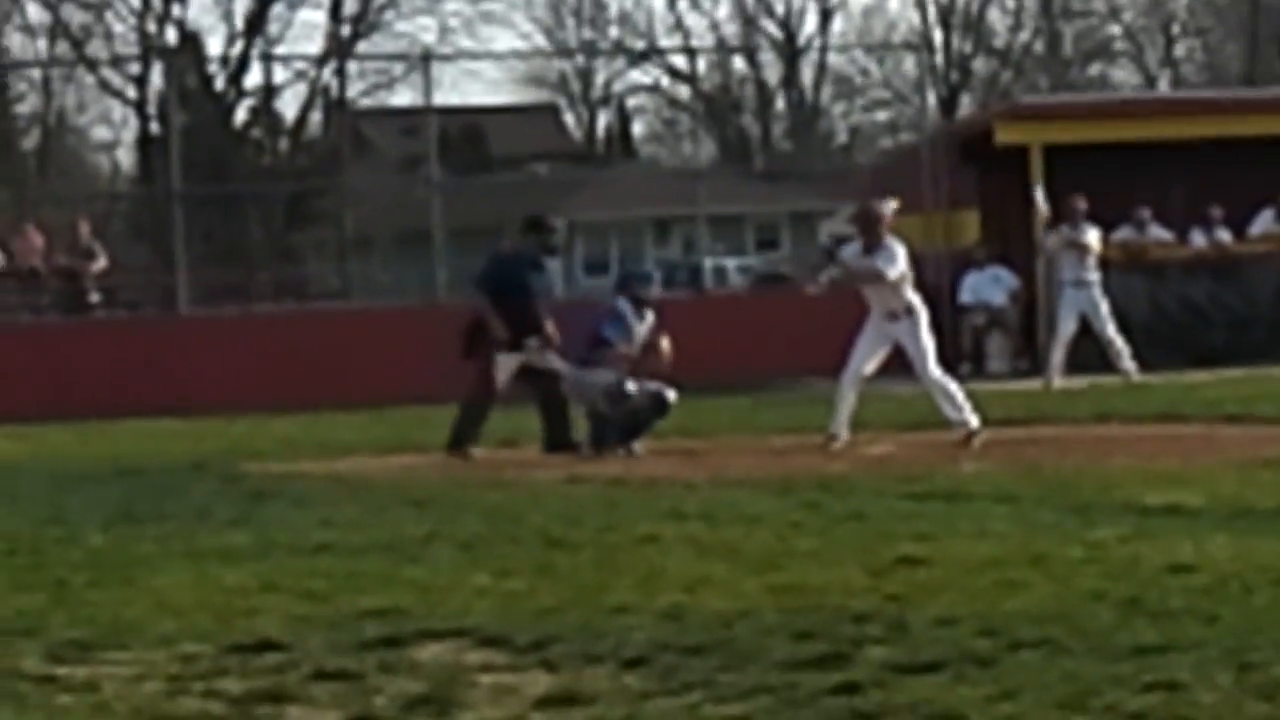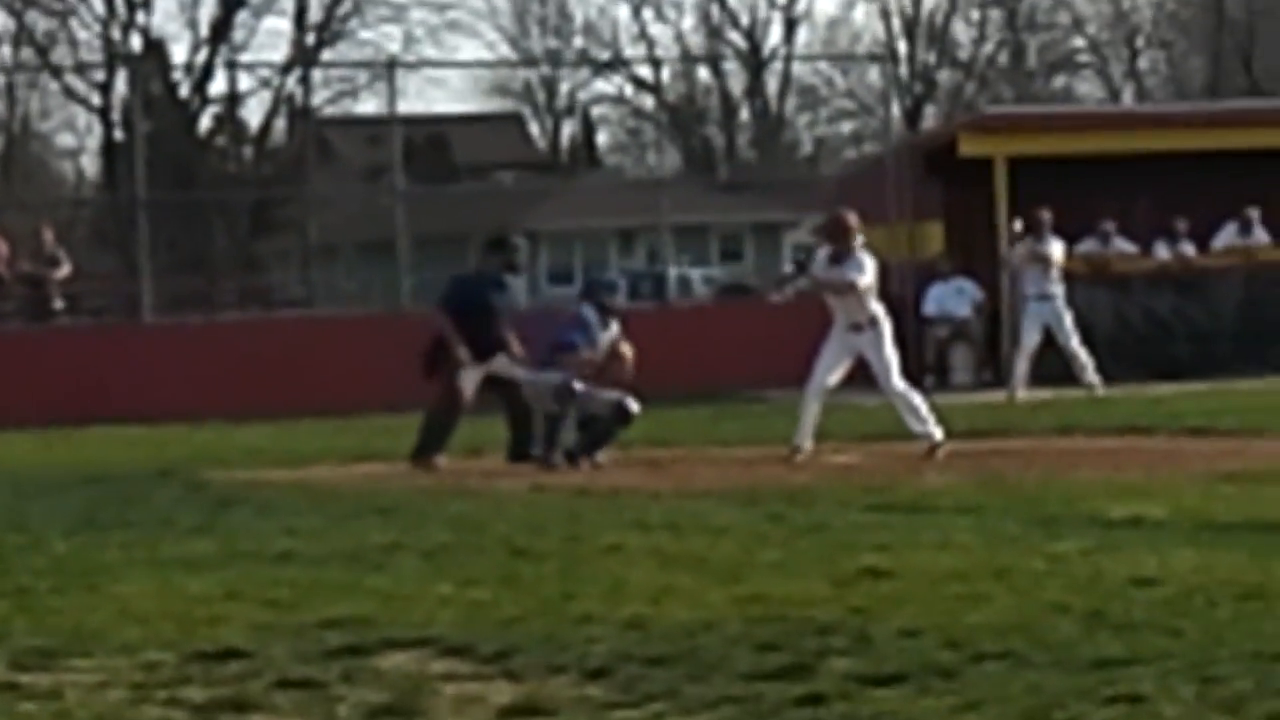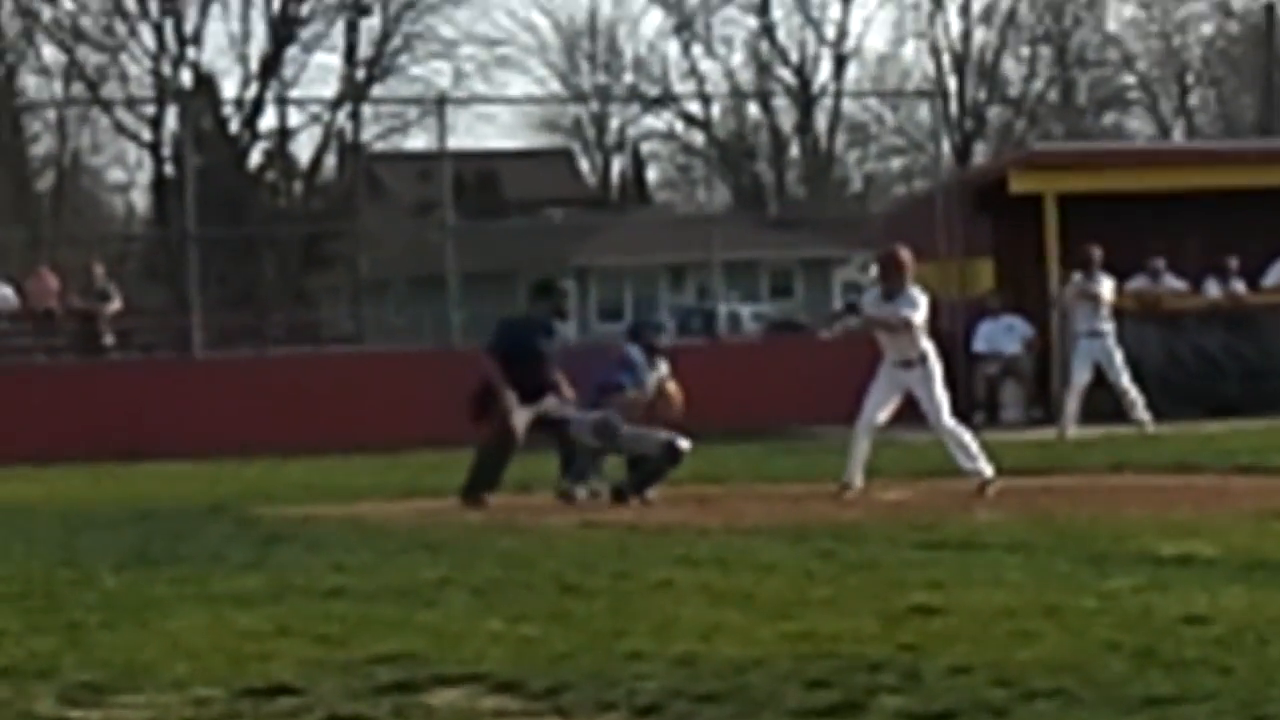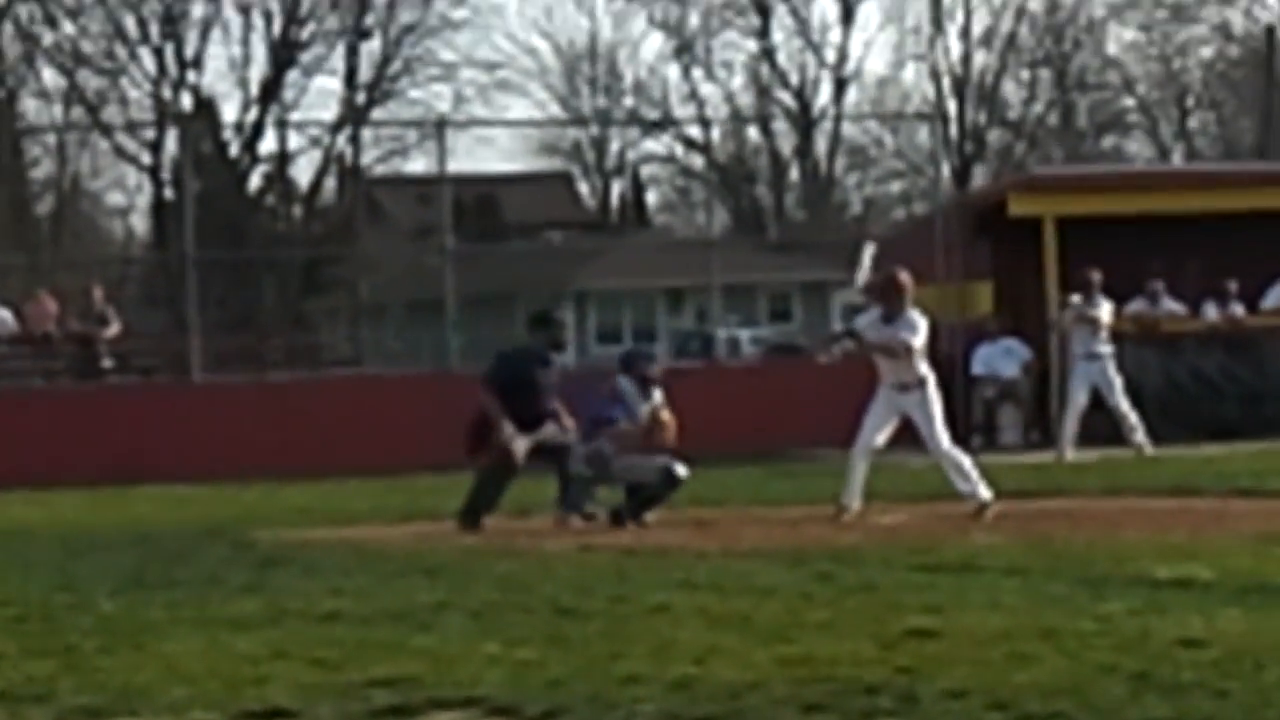
dt=0.1s
person 1, frame 1
left shoulder: (895, 251)
right shoulder: (855, 248)
left elbow: (872, 278)
right elbow: (829, 271)
left wrist: (841, 264)
left hip: (909, 318)
right hip: (880, 319)
left knee: (929, 373)
right knee: (852, 373)
left ankle: (970, 424)
right ankle: (838, 430)
person 1, frame 2
left shoulder: (863, 261)
right shoulder: (822, 258)
left elbow: (844, 289)
right elbow: (794, 283)
left wrist: (810, 277)
left hip: (873, 329)
right hip: (843, 330)
left knee: (893, 385)
right knee: (816, 385)
left ankle: (934, 436)
right ankle: (802, 442)
person 1, frame 3
left shoulder: (916, 298)
right shoulder: (874, 295)
left elbow: (900, 327)
left wrist: (865, 316)
left hip: (922, 366)
right hip: (892, 367)
left knee: (943, 422)
right knee: (866, 422)
left ankle: (984, 473)
right ankle: (852, 479)
person 1, frame 4
left shoulder: (915, 322)
right shoulder: (872, 317)
left elbow: (900, 352)
right elbow: (848, 335)
left wrist: (863, 342)
left hip: (919, 390)
right hip: (890, 391)
left knee: (940, 446)
right knee: (863, 445)
left ankle: (982, 496)
right ankle: (850, 502)
person 2, frame 1
left shoulder: (540, 267)
right shoulder: (506, 263)
right elbow: (480, 294)
left wrist: (546, 325)
right wrist: (496, 325)
left hip: (529, 340)
right hip: (499, 340)
left knee: (555, 381)
right knee: (490, 383)
left ankle: (558, 439)
right ankle: (460, 442)
person 2, frame 2
left shoulder: (502, 286)
right shoulder: (466, 283)
right elbow: (442, 314)
left wrist: (511, 343)
right wrist: (457, 346)
left hip: (493, 355)
right hip: (466, 355)
left knee: (520, 391)
right knee: (456, 394)
left ankle: (522, 449)
right ankle: (425, 452)
person 2, frame 3
left shoulder: (549, 329)
right shoulder: (515, 327)
right elbow: (490, 360)
left wrist: (562, 387)
right wrist: (504, 391)
left hip: (540, 397)
right hip: (513, 397)
left knee: (573, 430)
right knee: (508, 433)
right ankle: (473, 491)
person 2, frame 4
left shoulder: (549, 361)
right shoulder: (511, 359)
right elbow: (487, 393)
left wrist: (562, 416)
right wrist: (504, 422)
left hip: (540, 426)
right hip: (512, 429)
left knee: (571, 448)
right knee: (509, 457)
left ankle: (573, 509)
right ankle: (471, 514)
person 3, frame 1
left shoulder: (1092, 231)
right shoulder: (1060, 232)
left elbow: (1087, 247)
right elbow: (1049, 252)
left wrist: (1064, 235)
left hip: (1090, 288)
right hip: (1068, 290)
left knee: (1108, 330)
right knee: (1062, 334)
left ankle: (1129, 369)
right ankle: (1052, 375)
person 3, frame 2
left shoulder: (1056, 243)
right shoulder: (1024, 245)
left elbow: (1049, 260)
right elbow: (1014, 266)
left wrist: (1028, 247)
left hip: (1054, 301)
right hip: (1032, 302)
left knee: (1071, 343)
right knee: (1025, 346)
left ankle: (1093, 382)
right ankle: (1016, 387)
person 3, frame 3
left shoulder: (1107, 280)
right shoulder: (1075, 282)
left elbow: (1100, 297)
right elbow: (1065, 303)
left wrist: (1079, 286)
left hip: (1104, 338)
right hip: (1083, 340)
left knee: (1122, 380)
right knee: (1076, 383)
left ankle: (1143, 419)
right ankle: (1066, 425)
person 3, frame 4
left shoulder: (1105, 304)
right shoulder: (1075, 305)
left elbow: (1098, 322)
right elbow: (1064, 327)
left wrist: (1077, 311)
left hip: (1103, 361)
right hip: (1081, 363)
left knee: (1120, 404)
right knee: (1073, 406)
left ankle: (1141, 443)
right ankle: (1065, 448)
person 4, frame 1
left shoulder: (648, 319)
right shoulder: (615, 316)
left elbow: (662, 364)
right elbow: (606, 357)
left wrist: (662, 348)
left hip: (619, 380)
right hip: (587, 378)
left knee: (665, 397)
right knee: (626, 388)
left ankle: (616, 439)
right ankle: (598, 441)
person 4, frame 2
left shoulder: (612, 328)
right shoulder: (579, 323)
left elbow: (624, 373)
right elbow: (569, 361)
left hip: (583, 388)
left knee: (628, 408)
left ankle: (580, 451)
right ankle: (551, 450)
person 4, frame 3
left shoulder: (660, 368)
right shoulder: (626, 363)
right elbow: (618, 401)
left hip: (630, 431)
left knee: (678, 447)
left ankle: (630, 487)
right ankle: (578, 483)
person 4, frame 4
left shoulder: (654, 399)
right shoulder: (618, 395)
left elbow: (665, 443)
right elbow: (612, 434)
left hip: (626, 461)
right hip: (594, 457)
left knee: (676, 473)
right knee: (601, 451)
left ankle: (628, 511)
